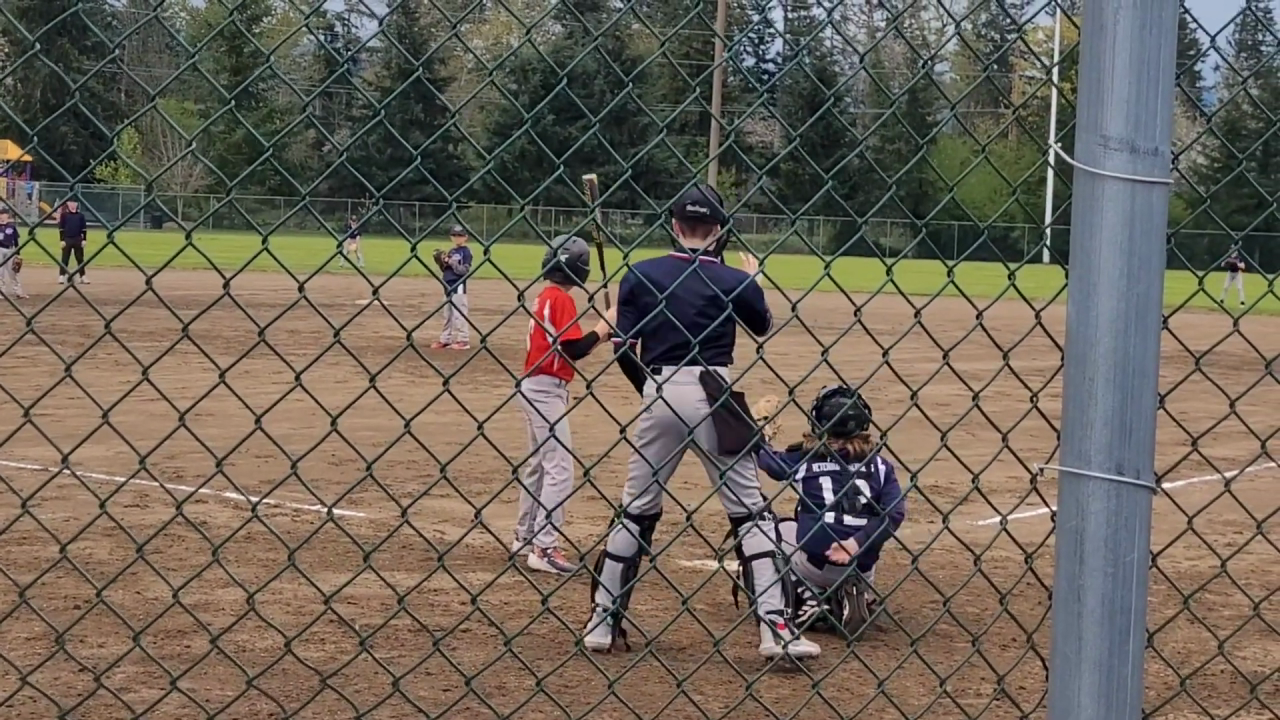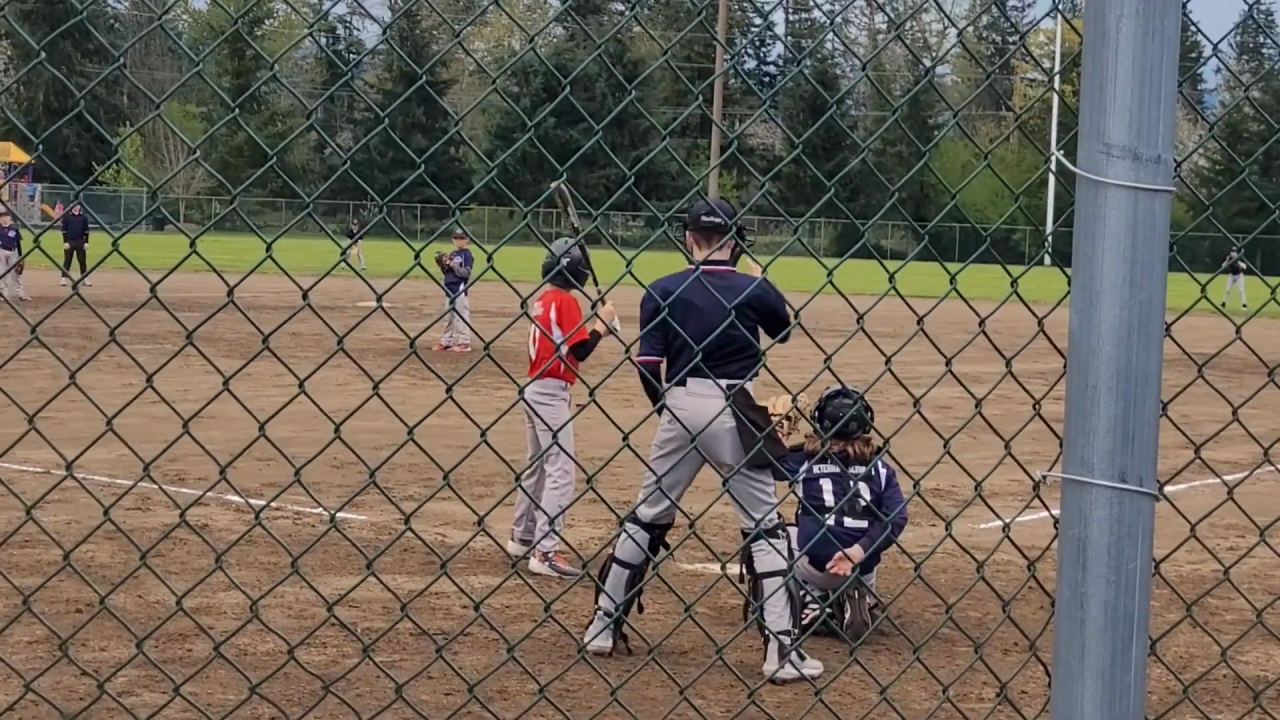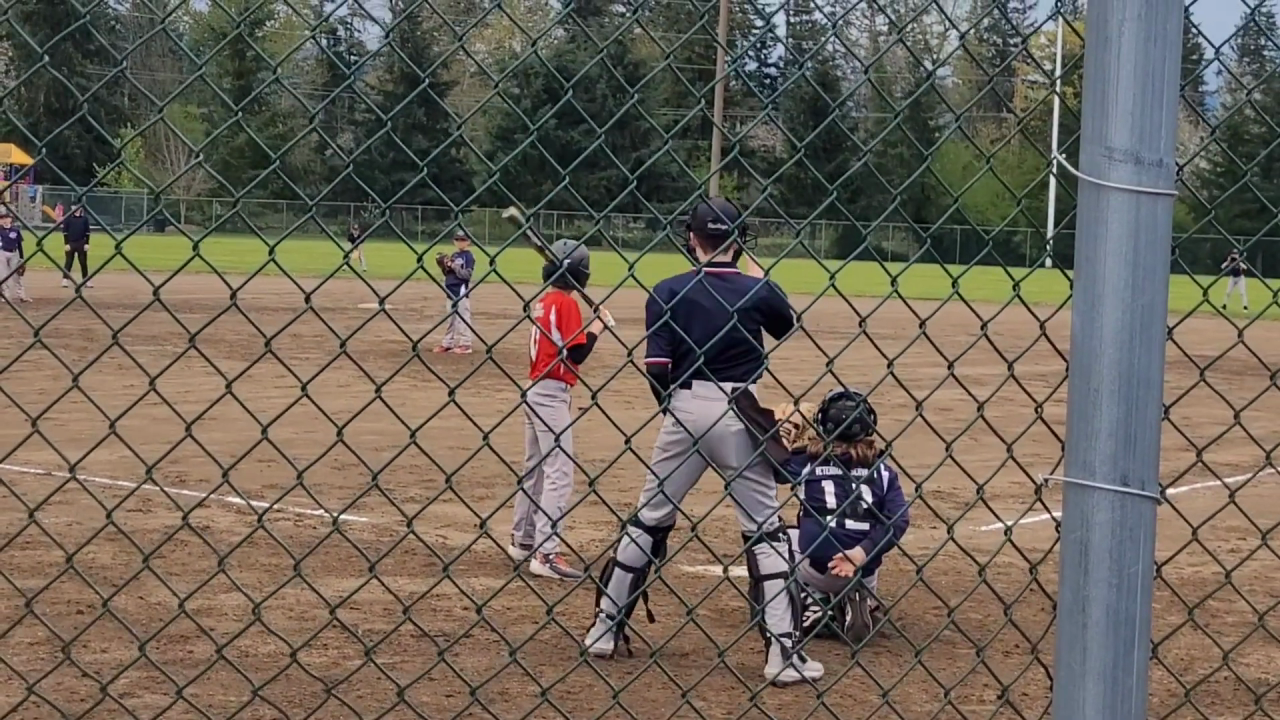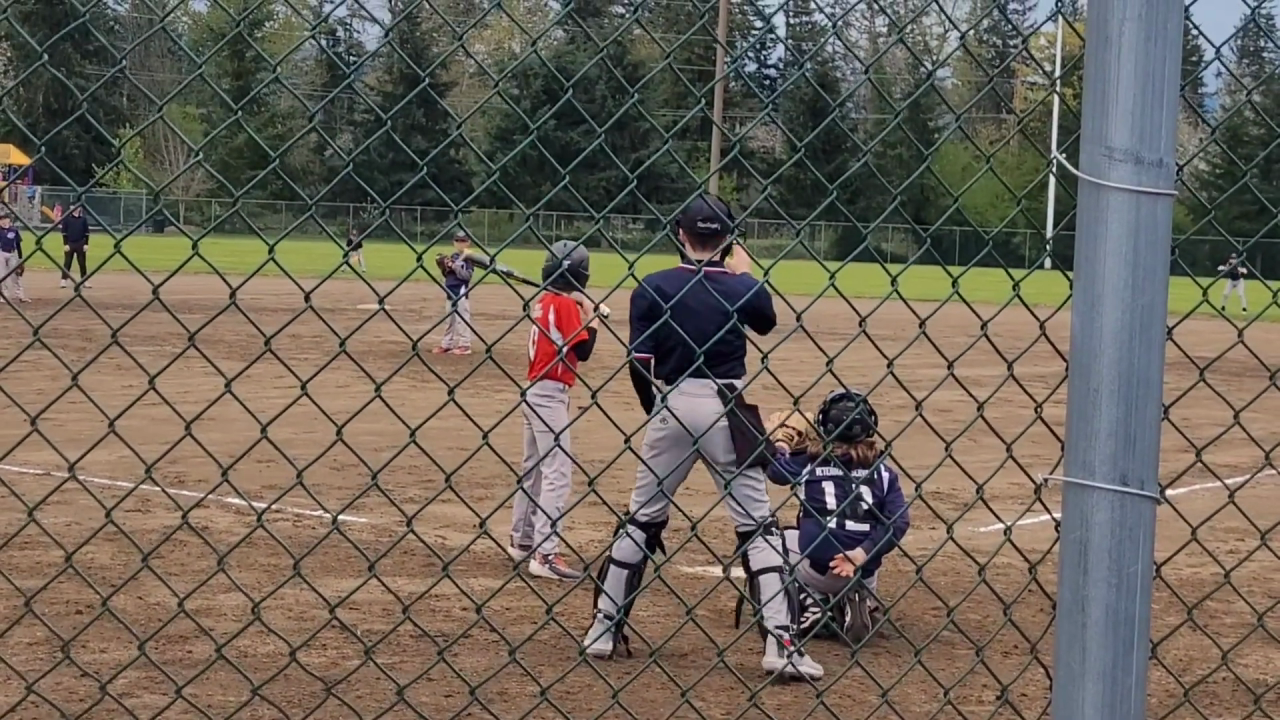
dt=0.2s
person 1, frame 1
left shoulder: (642, 275)
right shoulder: (735, 281)
left elbow: (623, 348)
right elbow: (763, 328)
left hip: (662, 397)
right hip: (713, 399)
left knee: (635, 510)
right knee: (749, 513)
left ankle: (603, 623)
right ankle: (776, 629)
person 1, frame 2
left shoulder: (662, 290)
right shoulder: (755, 288)
left elbow: (649, 368)
right elbow: (783, 331)
left hip: (681, 407)
right hip: (736, 413)
left knee: (646, 518)
right knee: (764, 529)
left ankle: (604, 625)
right ankle: (782, 647)
person 1, frame 3
left shoulder: (667, 291)
right shoulder: (758, 291)
left elbow: (655, 368)
right elbow: (785, 328)
left wrist: (674, 412)
left hip: (685, 409)
right hip: (737, 415)
left knee: (647, 522)
right knee: (765, 531)
left ankle: (606, 628)
right ankle: (783, 649)
person 1, frame 4
left shoulder: (652, 287)
right shoulder: (746, 289)
left elbow: (638, 364)
right elbow: (767, 323)
left wrist: (654, 413)
left hip: (672, 407)
right hip: (727, 412)
left knee: (641, 520)
right knee: (759, 527)
left ankle: (604, 629)
right ankle: (781, 643)
person 2, frame 1
left shoulder: (543, 297)
right shoulder: (562, 299)
right elbow: (575, 349)
left wrist: (600, 334)
right wrist: (604, 325)
left hip: (534, 386)
right hip: (547, 389)
left knee: (539, 465)
right knee: (560, 469)
left ankle: (526, 536)
right ankle: (543, 549)
person 2, frame 2
left shoulder: (542, 300)
right shoulder: (566, 301)
right elbow: (579, 350)
left wrist: (599, 328)
right wrist: (602, 322)
left hip: (535, 390)
right hip: (552, 393)
left knee: (537, 467)
right knee: (561, 472)
left ankle: (522, 537)
right ankle: (545, 553)
person 2, frame 3
left shoulder: (543, 302)
right shoulder: (566, 302)
right elbow: (578, 354)
left wrist: (594, 324)
right wrist: (597, 323)
left hip: (537, 392)
right hip: (552, 395)
left knee: (535, 470)
right knee: (559, 474)
left ankle: (523, 541)
right ankle: (546, 554)
person 2, frame 4
left shoulder: (543, 302)
right shoulder: (564, 303)
right elbow: (582, 351)
left wrist: (587, 318)
right wrist: (592, 317)
left hip: (536, 392)
right hip: (550, 395)
left knee: (534, 470)
right knee: (557, 474)
left ankle: (522, 541)
right ankle: (545, 555)
person 3, frame 1
left shoulder: (804, 458)
right shoulder: (878, 464)
left elbow: (769, 461)
right elbow: (894, 512)
left wrist: (761, 439)
right wrist: (856, 544)
left hip: (814, 562)
right hip: (859, 567)
left knee: (779, 530)
left ankle: (809, 599)
right ankle: (855, 596)
person 3, frame 2
left shoulder: (805, 459)
right shoulder: (879, 467)
right elbow: (896, 518)
right wrist: (860, 551)
left hip: (816, 565)
right hip: (862, 571)
left ankle: (812, 602)
right ankle: (860, 602)
person 3, frame 3
left shoulder: (807, 461)
right shoulder: (882, 470)
right elbow: (897, 521)
right wrist: (861, 553)
left hip: (817, 567)
right hip: (864, 572)
left ankle: (813, 604)
right ankle: (859, 604)
person 3, frame 4
left shoulder: (808, 462)
right shoulder: (882, 471)
left elbow: (773, 467)
right elbow: (898, 522)
left wrist: (782, 443)
right wrist: (861, 555)
left hip: (816, 568)
right hip: (863, 573)
left ankle: (812, 605)
right ankle: (860, 605)
